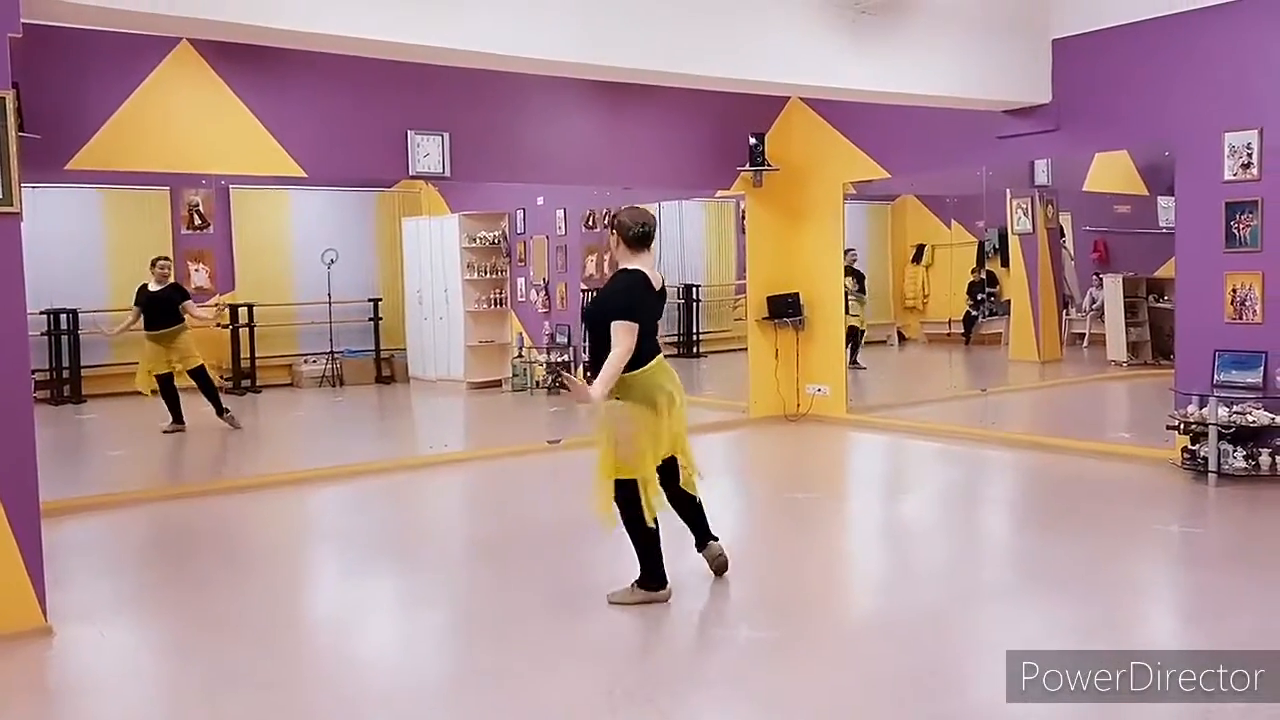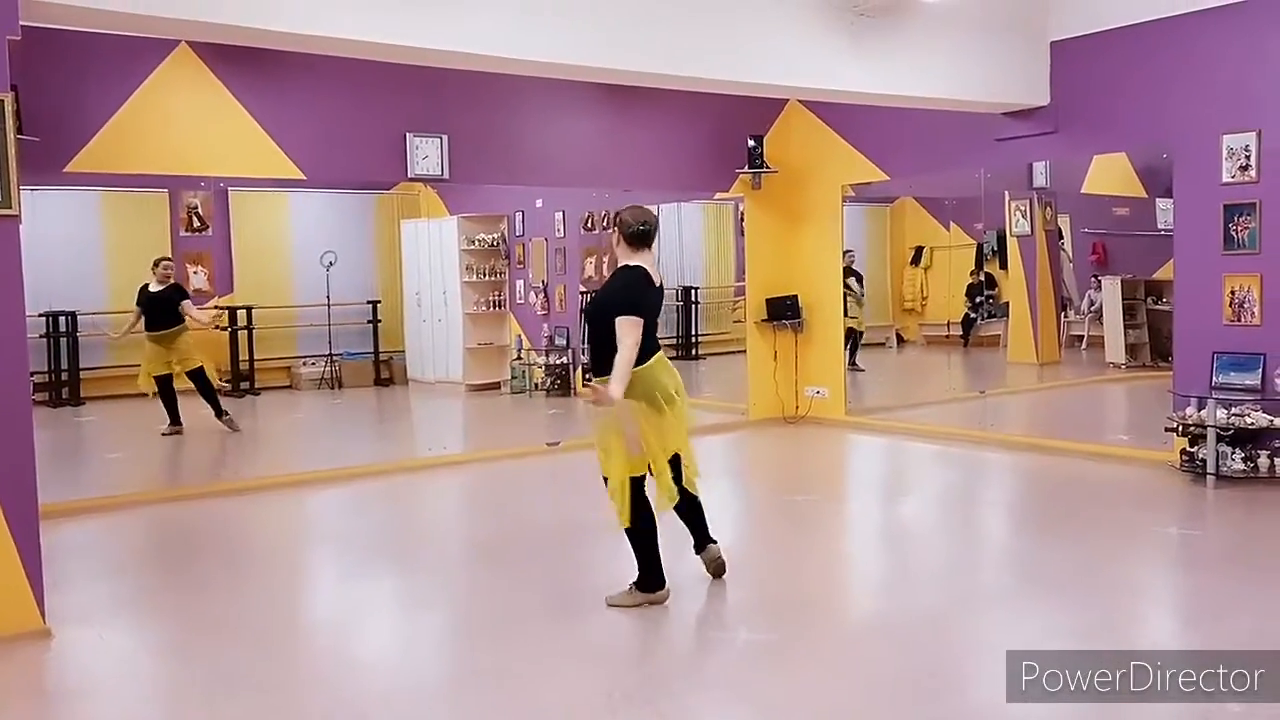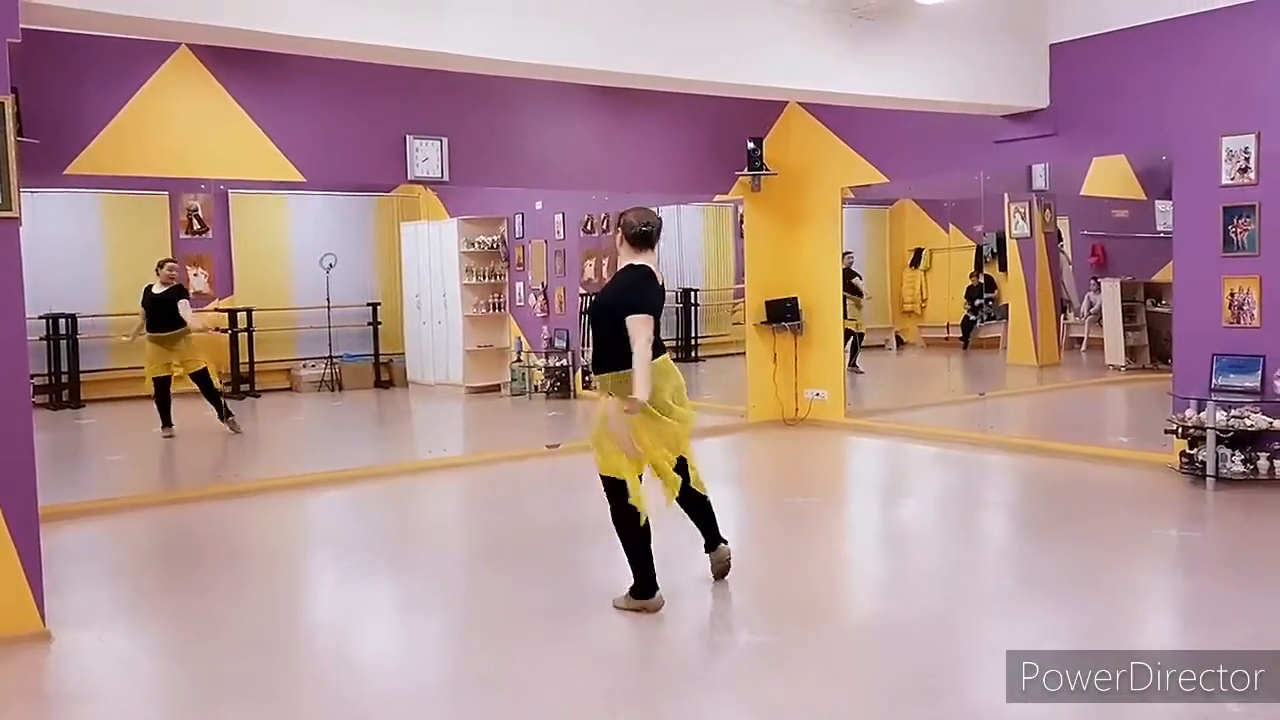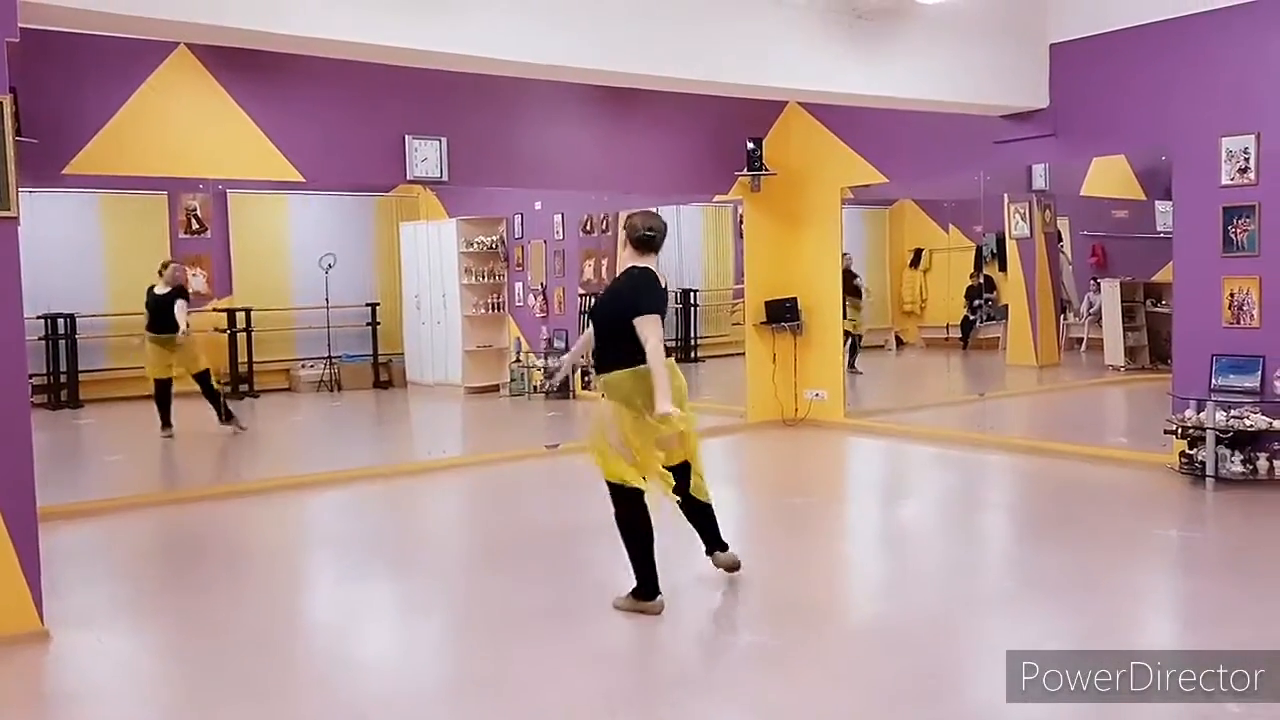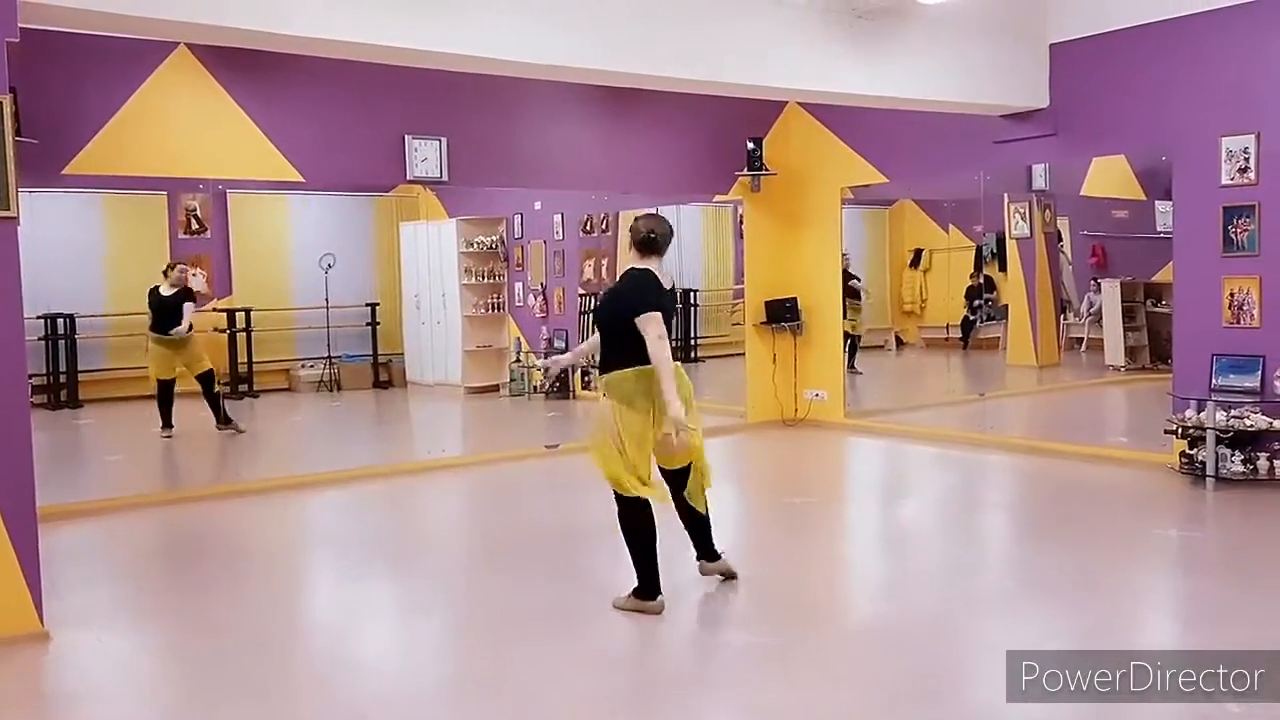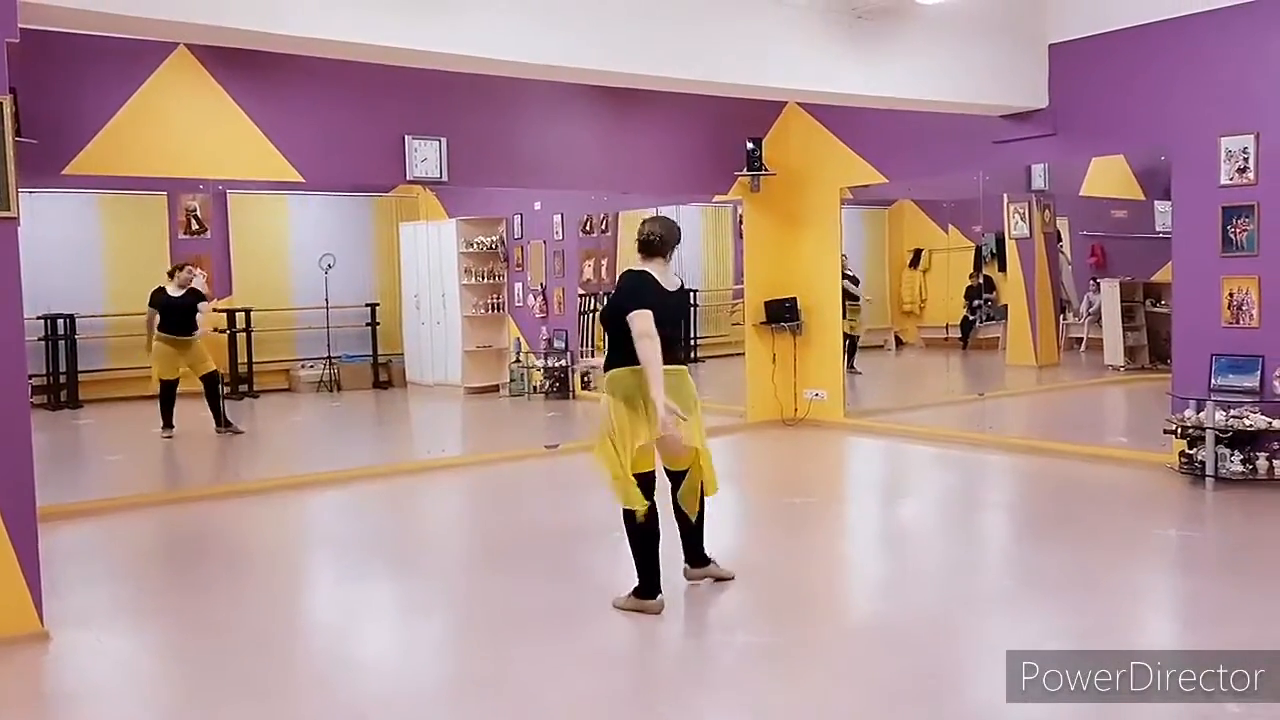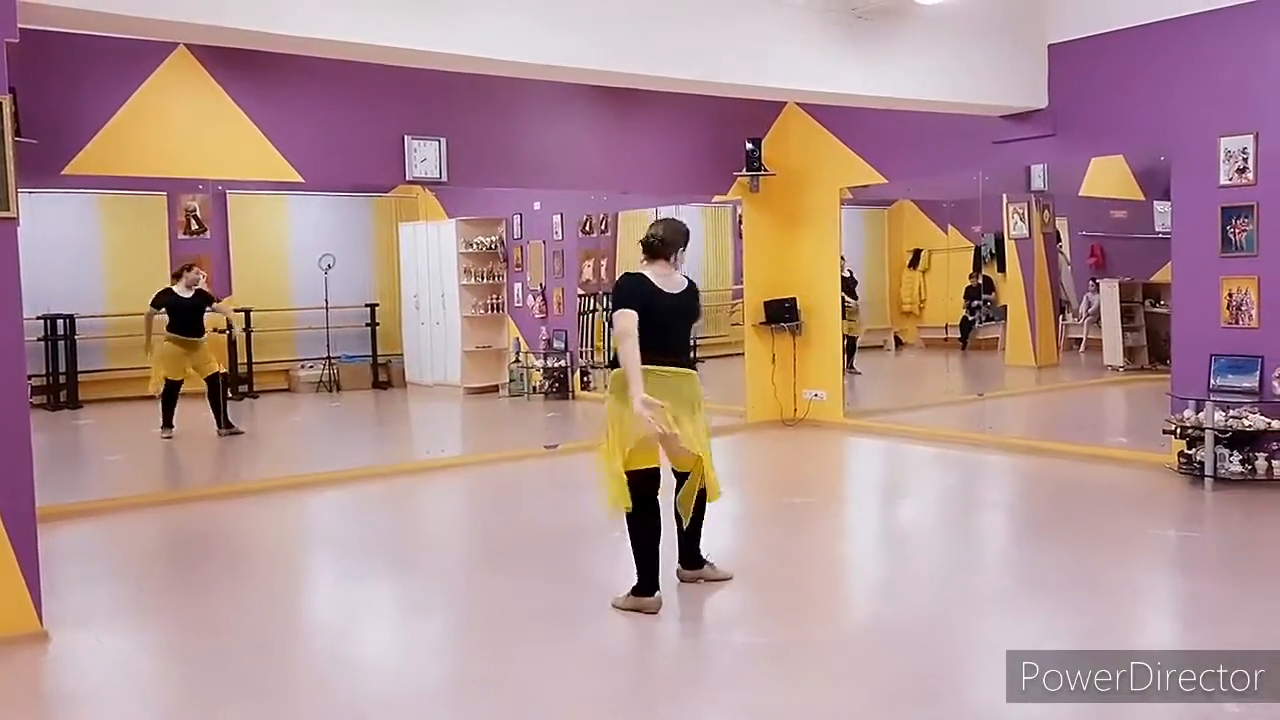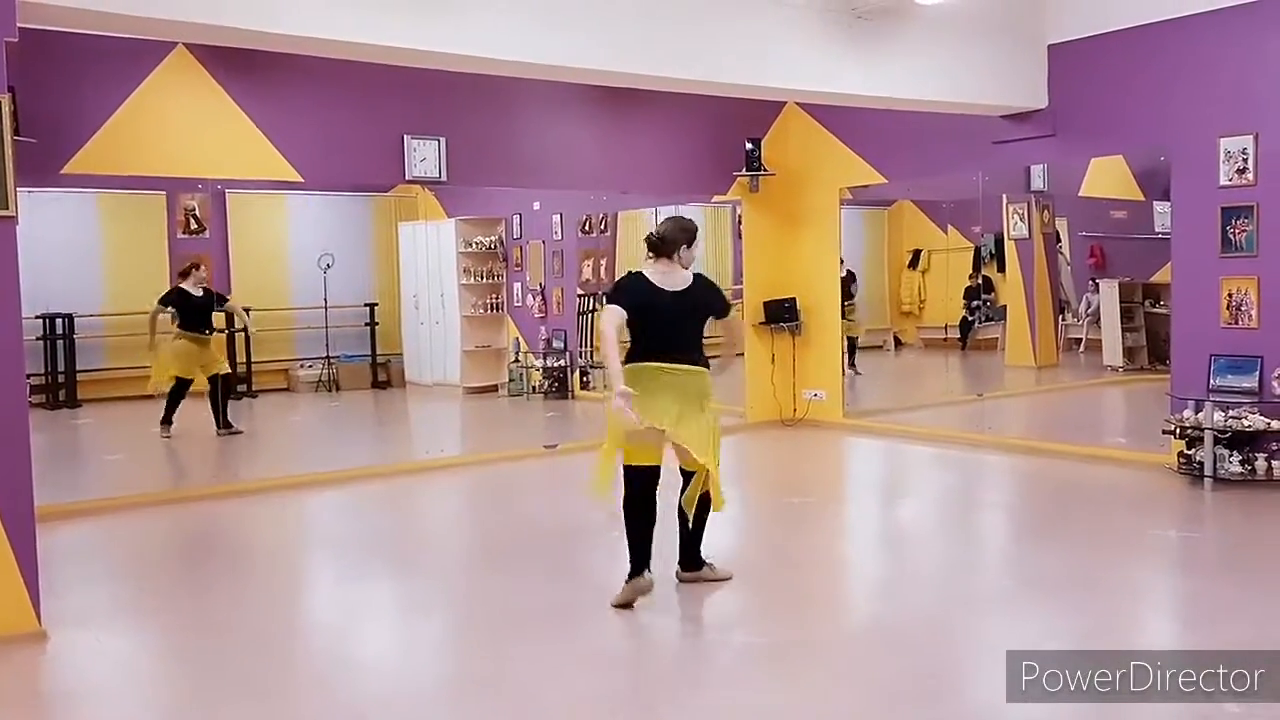
dt=0.1s
person 1, frame 1
left shoulder: (624, 283)
right shoulder: (652, 279)
left elbow: (622, 348)
left wrist: (597, 392)
left hip: (632, 394)
right hip: (658, 384)
left knee: (629, 487)
right knee: (669, 470)
left ankle: (653, 582)
right ankle: (708, 541)
person 1, frame 2
left shoulder: (627, 278)
right shoulder: (646, 275)
left elbow: (627, 343)
left wrist: (614, 391)
left hip: (636, 393)
right hip: (656, 382)
left knee: (627, 487)
right knee: (673, 467)
left ankle: (651, 584)
right ankle: (706, 544)
person 1, frame 3
left shoulder: (631, 278)
right shoulder: (647, 275)
left elbow: (642, 341)
left wrist: (638, 392)
left hip: (630, 390)
right hip: (661, 382)
left knee: (621, 490)
right knee: (677, 469)
left ankle: (644, 591)
right ankle: (716, 543)
person 1, frame 4
left shoulder: (633, 280)
right shoulder: (651, 279)
left elbow: (652, 342)
right elbow: (609, 329)
left wrist: (663, 399)
right wrist: (572, 357)
left hip: (628, 394)
right hip: (661, 389)
left knee: (626, 493)
right knee: (681, 472)
left ankle: (647, 592)
right ankle: (718, 548)
person 1, frame 5
left shoulder: (635, 281)
right shoulder: (661, 283)
left elbow: (657, 339)
left wrist: (670, 400)
right wrist: (571, 356)
left hip: (629, 394)
right hip: (663, 389)
left knee: (631, 493)
right knee: (683, 476)
left ankle: (647, 592)
right ankle: (710, 556)
person 1, frame 6
left shoulder: (632, 282)
right shoulder: (678, 288)
left elbow: (645, 335)
left wrist: (656, 397)
right wrist: (608, 359)
left hip: (633, 396)
right hip: (679, 387)
left knee: (637, 492)
right knee: (688, 476)
left ankle: (648, 591)
right ankle: (696, 560)
person 1, frame 7
left shoulder: (629, 285)
right shoulder: (689, 290)
left elbow: (626, 334)
left wrist: (636, 391)
left hip: (636, 396)
right hip: (683, 389)
left knee: (640, 488)
right knee: (693, 478)
left ankle: (646, 589)
right ankle: (691, 562)
person 1, frame 8
left shoulder: (632, 284)
right shoulder: (701, 286)
left elbow: (608, 326)
right elbow: (734, 333)
left wrist: (617, 382)
right wrist: (725, 360)
left hip: (643, 389)
right hip: (691, 389)
left knee: (639, 481)
right knee: (698, 474)
left ankle: (638, 572)
right ankle: (690, 564)
person 2, frame 1
left shoulder: (176, 288)
right shoulder: (142, 290)
left elbow: (193, 310)
right elbow: (133, 317)
left wrist: (211, 316)
right wrist: (116, 331)
left hip: (178, 336)
right hip: (154, 341)
left knee: (200, 375)
right knee: (164, 382)
left ankle: (223, 412)
right ankle: (178, 421)
person 2, frame 2
left shoulder: (176, 288)
right shoulder: (144, 290)
left elbow: (190, 310)
right elbow: (136, 317)
left wrist: (208, 320)
right wrist: (121, 334)
left hip: (178, 337)
right hip: (154, 342)
left knee: (199, 376)
right knee: (163, 383)
left ankle: (222, 414)
right ankle: (175, 423)
person 2, frame 3
left shoulder: (179, 290)
right shoulder: (148, 290)
left elbow: (185, 308)
right elbow: (143, 317)
left wrist: (194, 324)
right wrist: (132, 336)
left hip: (180, 339)
right hip: (155, 342)
left knee: (203, 378)
right knee: (161, 385)
left ankle: (226, 415)
right ankle: (166, 425)
person 2, frame 4
left shoulder: (180, 290)
right shoulder: (151, 291)
left elbow: (180, 309)
left wrist: (183, 327)
right wrist: (144, 339)
left hip: (181, 341)
right hip: (157, 344)
left knee: (205, 379)
right knee: (162, 386)
left ankle: (226, 416)
right ankle: (166, 425)
person 2, frame 5
left shoulder: (186, 292)
right shoulder: (154, 292)
left elbow: (189, 310)
left wrist: (184, 326)
right wrist: (149, 342)
left hip: (186, 342)
right hip: (161, 344)
left knee: (208, 379)
right knee: (165, 386)
left ankle: (223, 421)
right ankle: (166, 425)
person 2, frame 6
left shoulder: (194, 293)
right shoulder: (159, 293)
left elbow: (204, 309)
right elbow: (150, 317)
left wrist: (202, 325)
right wrist: (149, 341)
left hip: (191, 343)
right hip: (166, 344)
left knee: (212, 380)
right knee: (168, 386)
left ankle: (222, 424)
right ankle: (167, 426)
person 2, frame 7
left shoulder: (202, 294)
right shoulder: (167, 294)
left elbow: (222, 308)
right elbow: (149, 315)
right wrist: (148, 341)
left hip: (198, 345)
right hip: (175, 344)
left knee: (217, 382)
right knee: (172, 386)
left ankle: (224, 424)
right ankle: (167, 425)
person 2, frame 8
left shoulder: (208, 293)
right shoulder: (176, 292)
left elbow: (232, 307)
right elbow: (154, 313)
left wrist: (247, 323)
right wrist: (152, 338)
left hip: (205, 343)
right hip: (186, 342)
left knee: (224, 381)
right knee: (182, 384)
left ankle: (223, 424)
right ankle: (166, 422)
